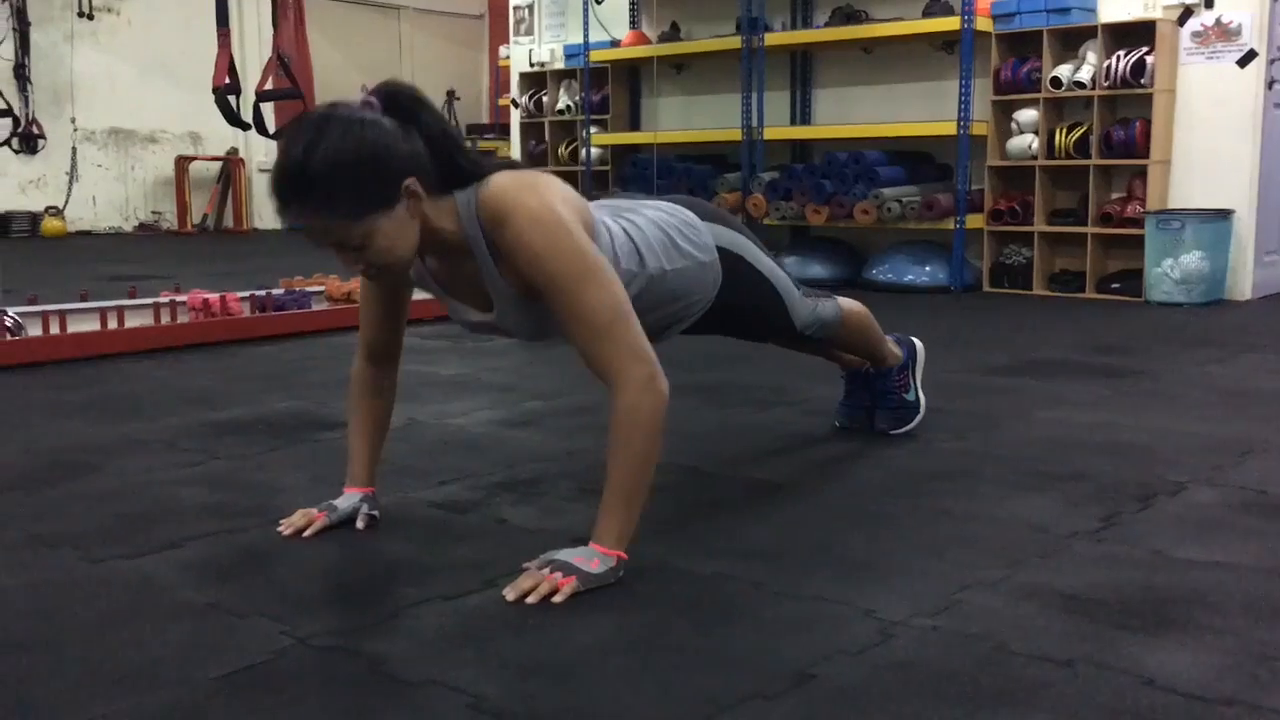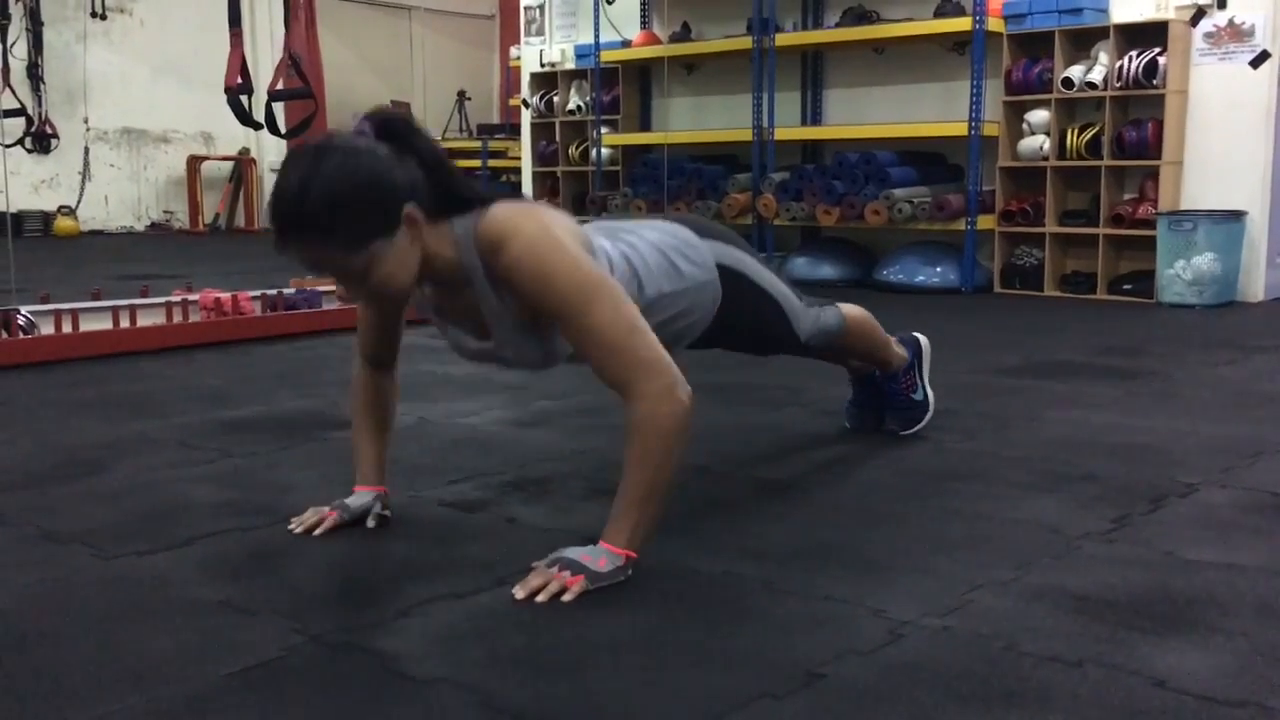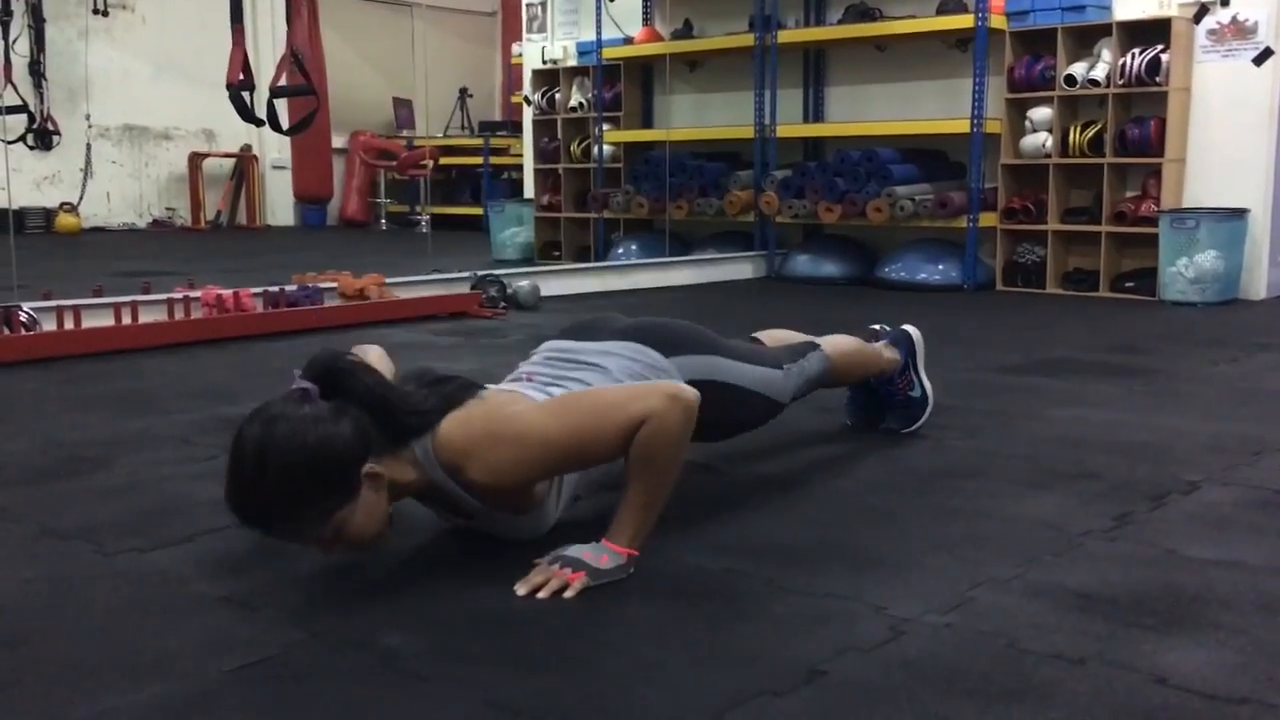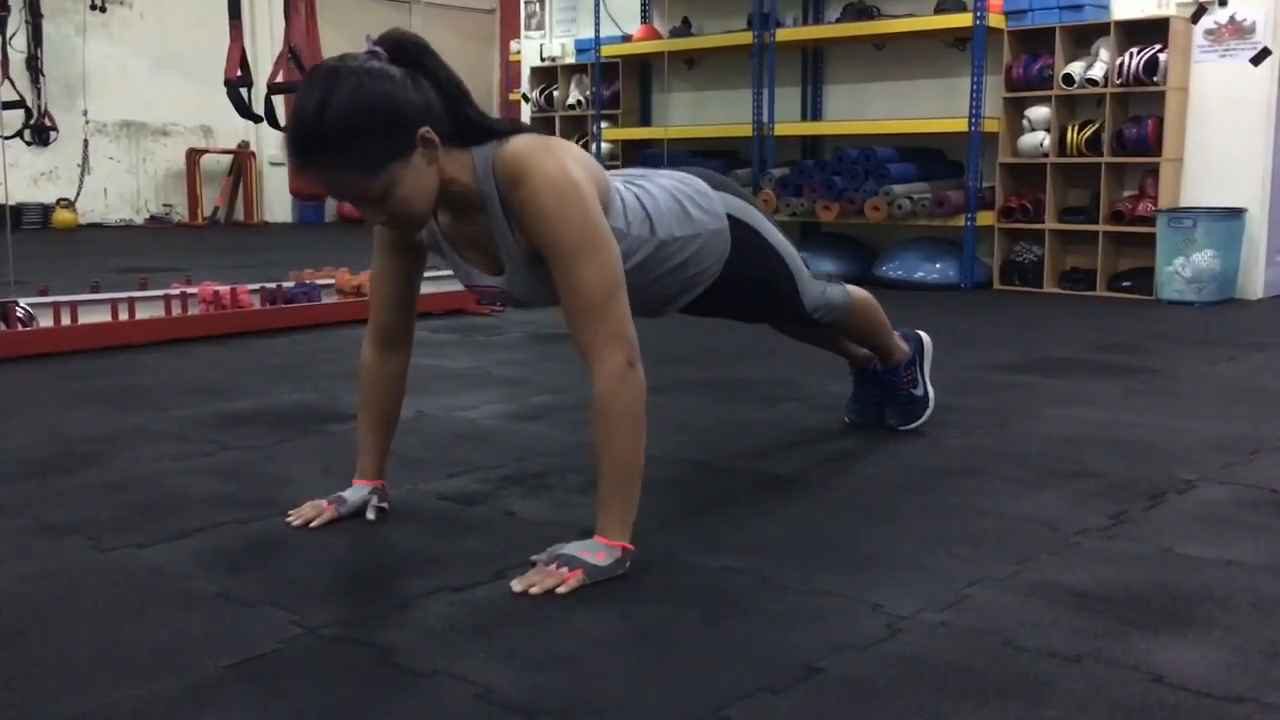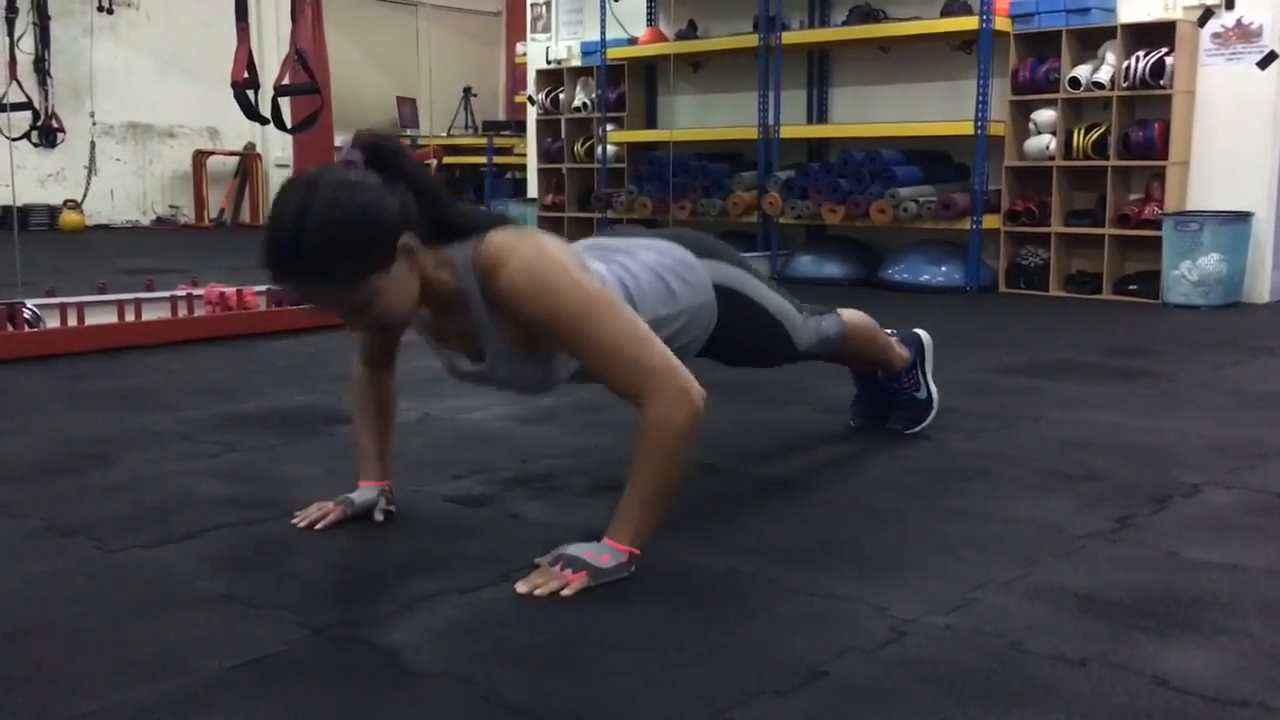
dt=1s
person 1, frame 1
left shoulder: (526, 219)
right shoulder: (391, 227)
left elbow: (639, 383)
right elbow: (375, 361)
left wrist: (606, 550)
right wrist: (357, 489)
left hip: (698, 256)
right hip: (628, 245)
left knee: (805, 320)
right knee: (788, 334)
left ankle: (893, 358)
right ankle: (857, 370)
person 1, frame 2
left shoulder: (522, 246)
right shoulder: (396, 249)
left elbow: (663, 395)
right elbow: (373, 362)
left wrist: (616, 551)
right wrist: (369, 485)
left hip: (695, 270)
right hip: (623, 256)
left knee: (810, 329)
right knee: (798, 344)
left ankle: (901, 360)
right ankle: (866, 379)
person 1, frame 3
left shoulder: (481, 450)
right shoulder: (368, 426)
left elbow: (675, 405)
right elbow: (366, 354)
left wrist: (618, 548)
right wrist: (347, 511)
left hip: (667, 373)
right hip: (579, 358)
left knee: (791, 374)
right knee: (759, 351)
left ankle: (891, 353)
right ankle: (874, 345)
person 1, frame 4
left shoulder: (541, 179)
right shoulder: (408, 194)
left elbow: (616, 364)
right elbow: (385, 343)
left wrist: (611, 542)
right wrist: (367, 482)
left hip: (709, 231)
right hip: (654, 260)
left knee: (811, 307)
right knee: (791, 323)
left ankle: (901, 355)
right ankle: (867, 367)
person 1, frame 5
left shoulder: (518, 272)
right shoulder: (398, 270)
left elbow: (679, 399)
right elbow: (372, 365)
left wrist: (618, 546)
right wrist: (371, 479)
left hip: (691, 288)
right hip: (613, 269)
left knee: (809, 336)
right knee: (801, 342)
left ankle: (900, 355)
right ankle: (879, 372)
